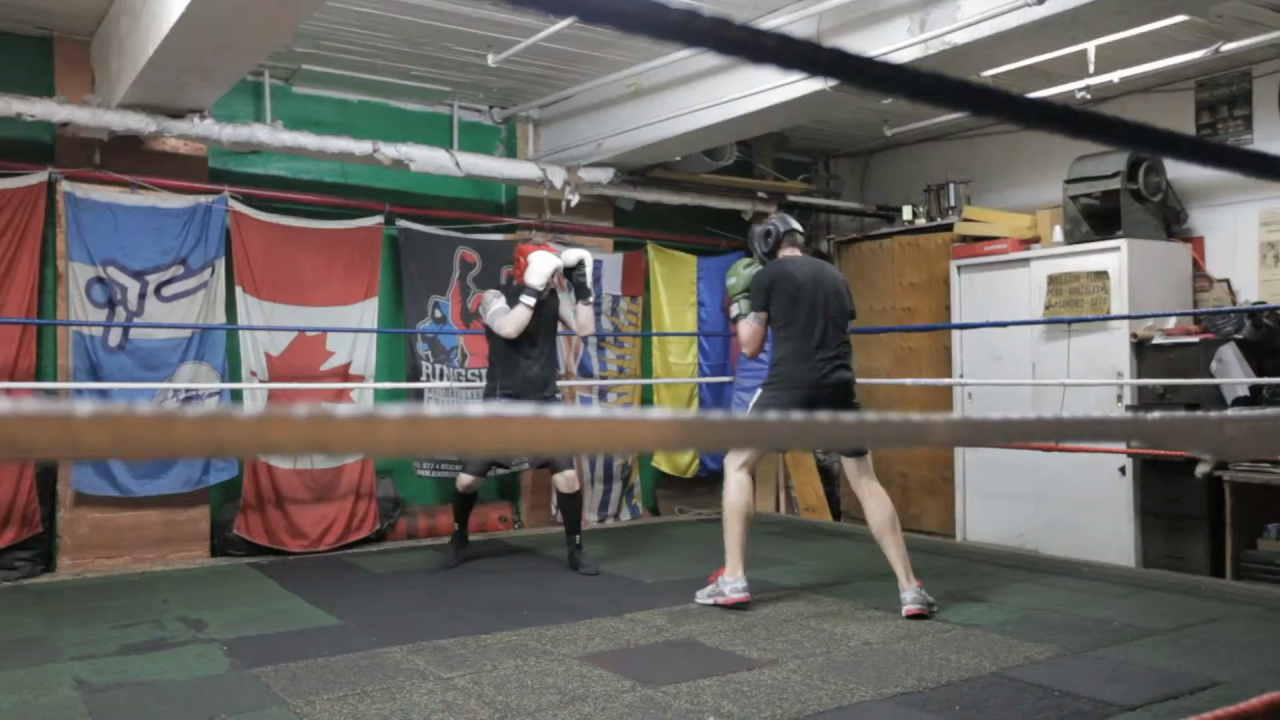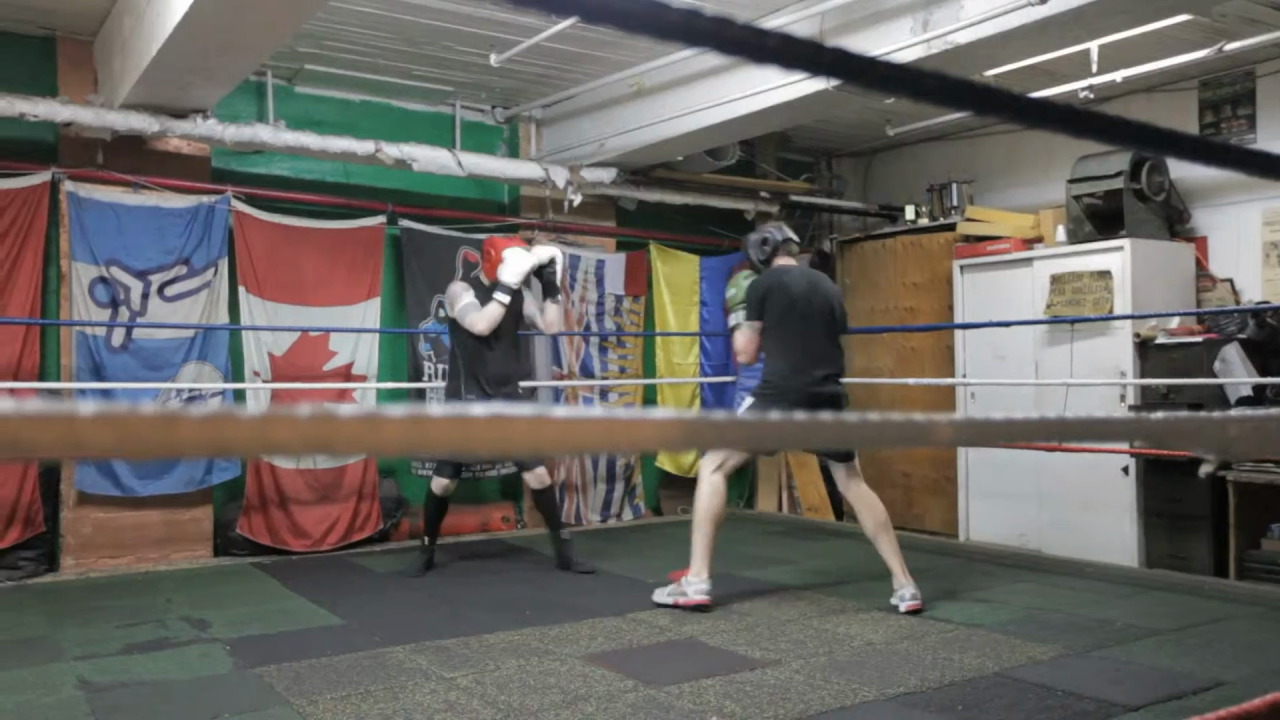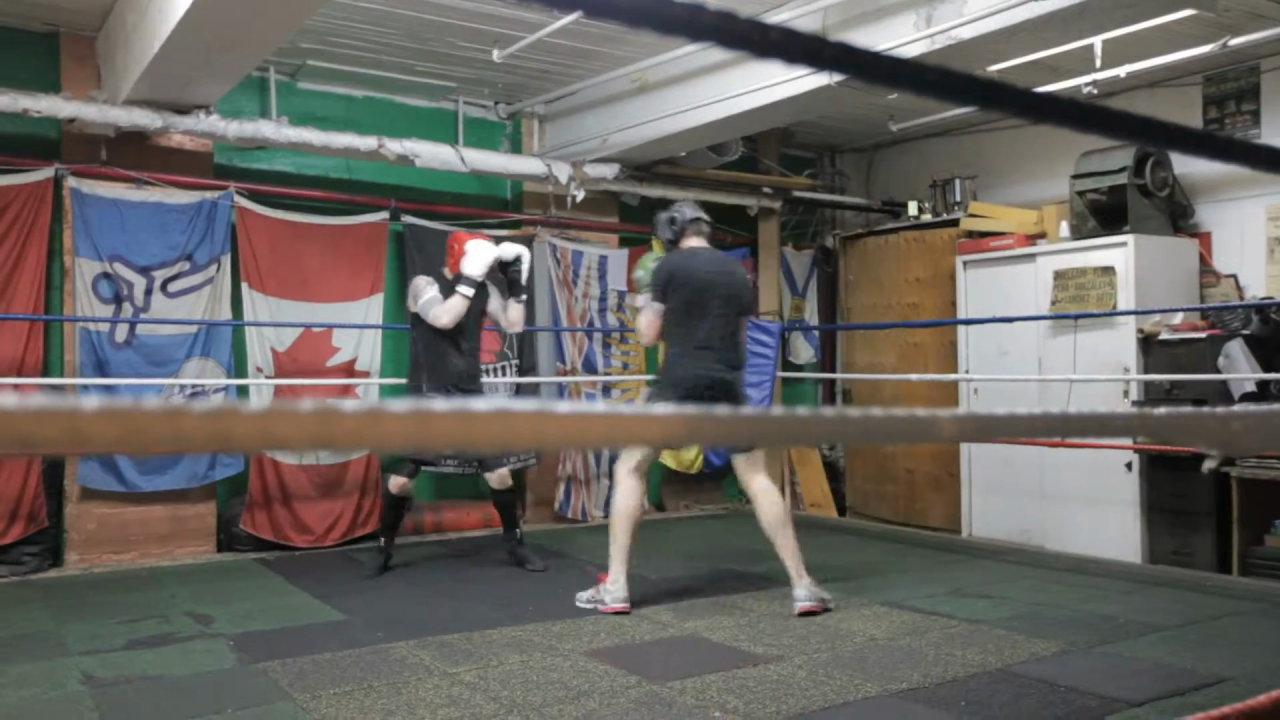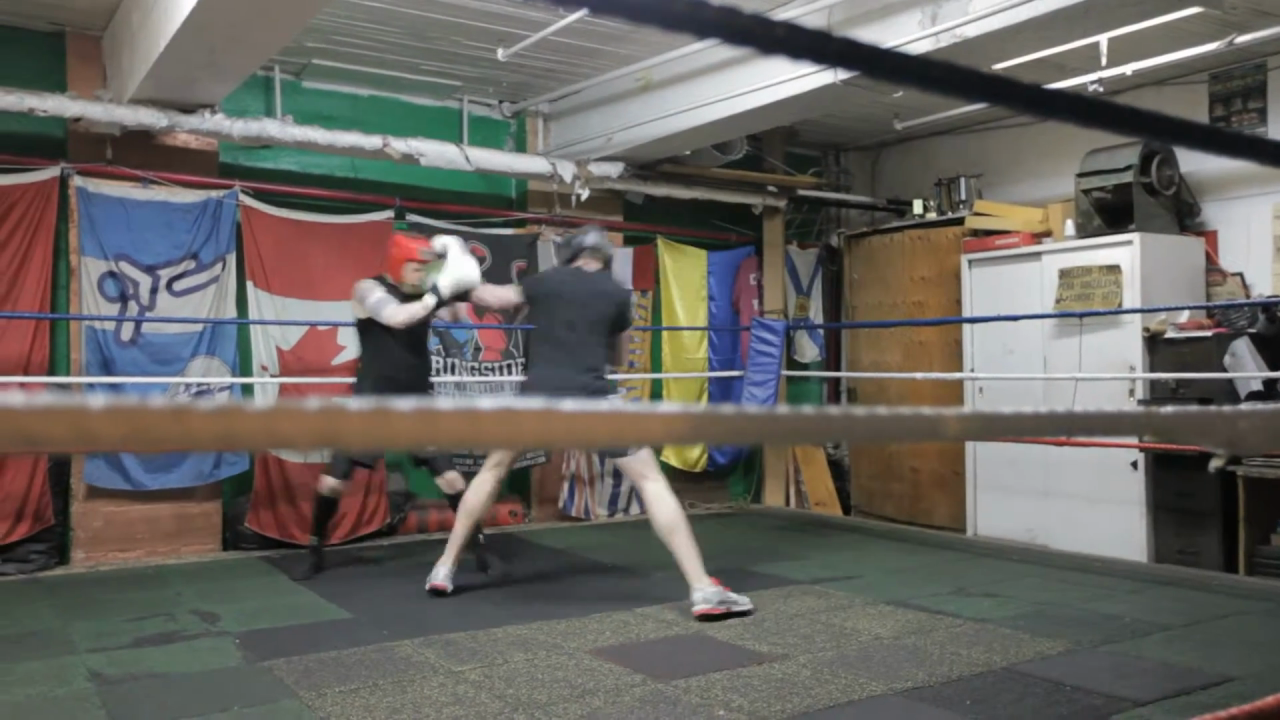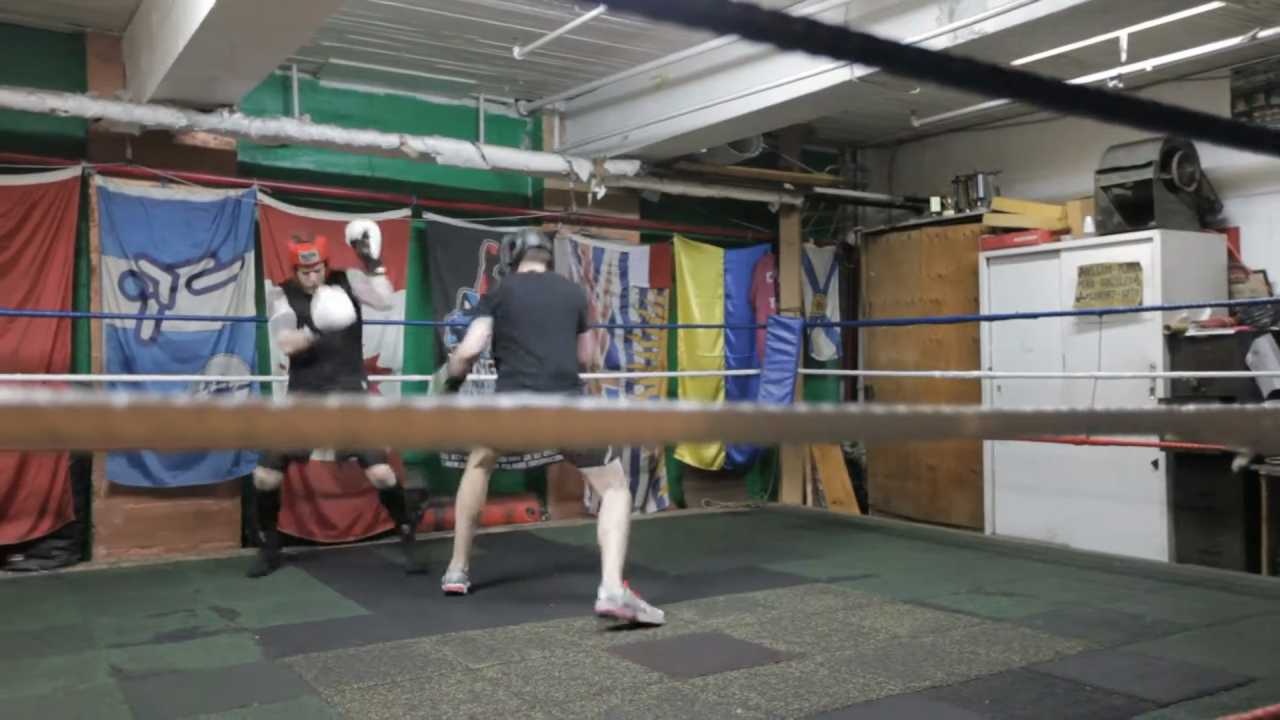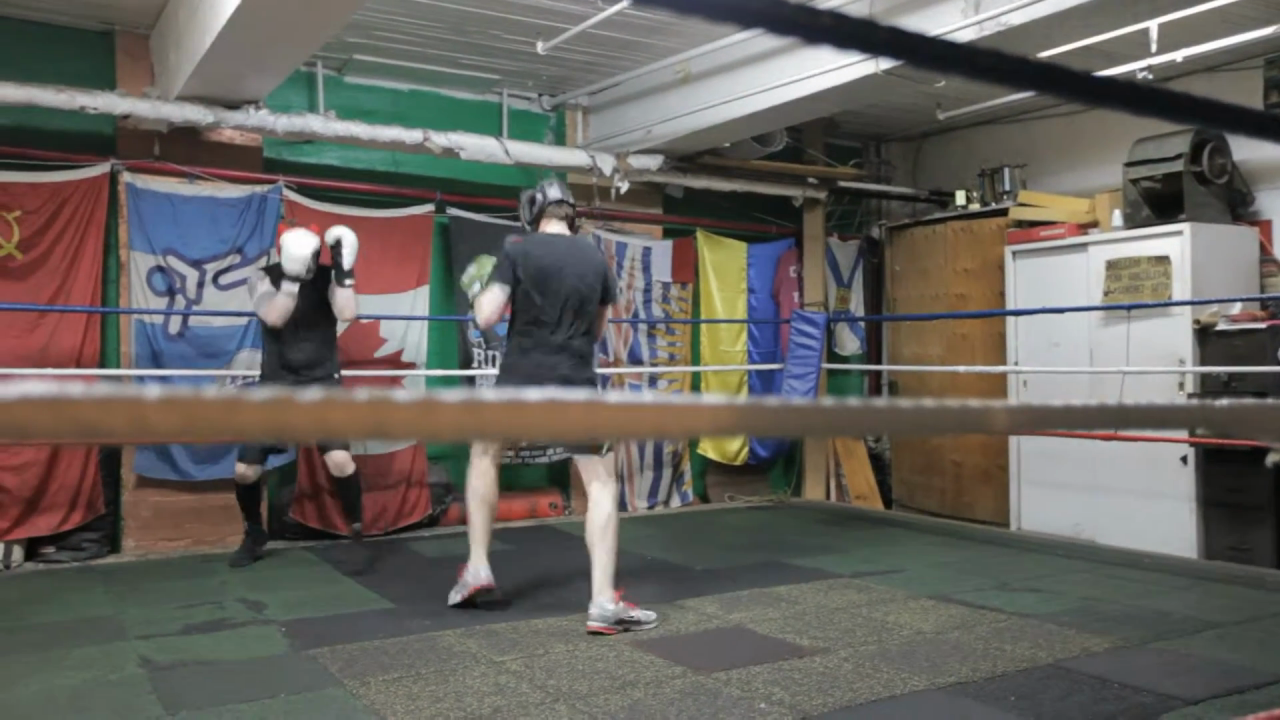
dt=0.4s
person 1, frame 1
left shoulder: (769, 275)
right shoulder: (834, 275)
left elbow: (749, 345)
left wrist: (740, 304)
left hip: (788, 385)
right hip: (838, 386)
left knee: (737, 464)
right knee: (865, 481)
left ankle: (732, 579)
right ankle: (909, 588)
person 1, frame 2
left shoulder: (762, 285)
right shoulder: (828, 286)
left elbow: (746, 356)
left wrist: (738, 314)
left hip: (779, 395)
right hip: (827, 397)
left knee: (713, 467)
right knee: (854, 484)
left ankle: (695, 580)
right ankle: (905, 586)
person 1, frame 3
left shoulder: (670, 267)
right shoulder: (737, 272)
left elbow: (648, 337)
left wrist: (646, 298)
left hip: (679, 384)
right hip: (725, 384)
left knee: (629, 470)
right knee: (757, 479)
left ankle: (615, 587)
right ankle: (803, 585)
person 1, frame 4
left shoulder: (548, 279)
right shoulder: (617, 293)
left elbow: (495, 298)
right elbow: (617, 357)
left hip: (540, 393)
right hip: (589, 394)
left knee: (493, 467)
right knee: (651, 481)
left ankle: (446, 568)
right ankle: (704, 589)
person 1, frame 5
left shoulder: (500, 292)
right shoulder: (574, 292)
left elbow: (469, 349)
right elbow: (586, 356)
left wrist: (454, 374)
left knee: (479, 465)
right knee: (615, 490)
left ankle: (457, 570)
right ankle: (614, 590)
person 1, frame 6
left shoulder: (516, 251)
right shoulder: (596, 258)
left elbow: (486, 317)
left wrist: (480, 291)
left hip: (519, 377)
right hip: (575, 382)
left knee: (483, 457)
right knee: (601, 486)
left ankle: (477, 567)
right ankle: (605, 602)
person 2, frame 1
left shoulder: (553, 299)
right shoulder: (494, 298)
left elbow: (585, 328)
right elbow: (509, 329)
left wrist: (583, 288)
right wrist: (532, 290)
left hip: (544, 402)
right hip: (502, 402)
left knee: (567, 475)
right knee: (468, 479)
left ankle: (575, 550)
right ankle: (459, 538)
person 2, frame 2
left shoulder: (519, 295)
right shoulder: (460, 290)
left elbow: (551, 326)
right elbow: (480, 325)
left wrist: (551, 285)
right wrist: (505, 286)
left hip: (508, 399)
right hip: (466, 401)
left knee: (537, 473)
right knee: (443, 481)
left ankle: (562, 548)
right ankle: (427, 551)
person 2, frame 3
left shoulder: (483, 290)
right shoulder: (424, 285)
left elbow: (514, 325)
right elbow: (444, 319)
left wrist: (516, 284)
right wrist: (469, 280)
left hip: (470, 395)
right hip: (429, 396)
left knee: (499, 473)
right knee: (401, 479)
left ankle: (516, 545)
right ankle: (385, 551)
person 2, frame 4
left shoulder: (426, 291)
right shoulder: (368, 289)
left elbow: (458, 316)
right elbow: (397, 317)
left wrist: (458, 285)
right wrist: (439, 295)
right hip: (374, 401)
left knee: (450, 478)
right knee: (331, 481)
left ankle: (479, 546)
right ankle: (315, 552)
person 2, frame 5
left shoulder: (347, 282)
right shoulder: (284, 295)
left elbow: (385, 302)
right elbow: (285, 343)
left wrist: (373, 260)
right wrist: (315, 327)
left hip: (349, 391)
right hip: (304, 395)
left knee: (379, 469)
right knee: (265, 475)
left ankle: (408, 540)
right ankle: (269, 549)
person 2, frame 6
left shoulder: (327, 275)
right shoulder: (264, 280)
left elbow: (347, 314)
right elbow: (273, 316)
left wrist: (344, 269)
right wrist: (292, 277)
left hip: (321, 382)
right hip: (276, 384)
left knee: (338, 458)
right knee: (245, 469)
left ankle: (357, 536)
right ankle: (254, 536)
